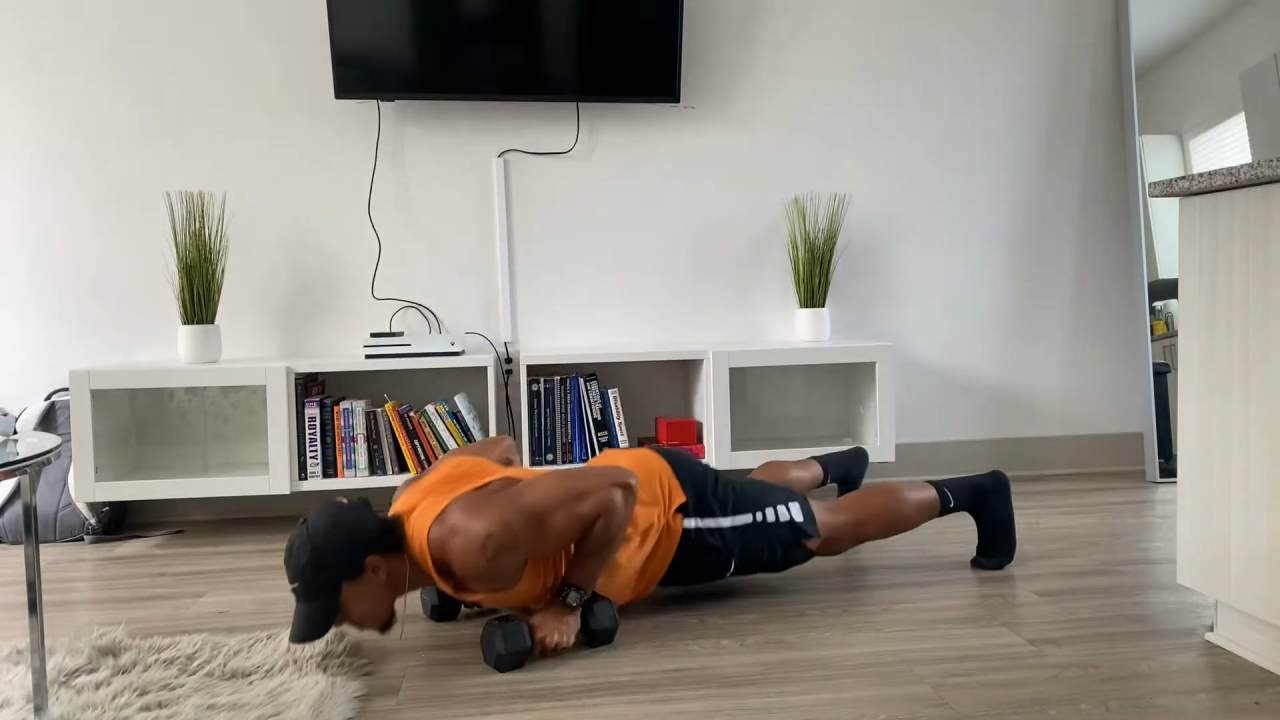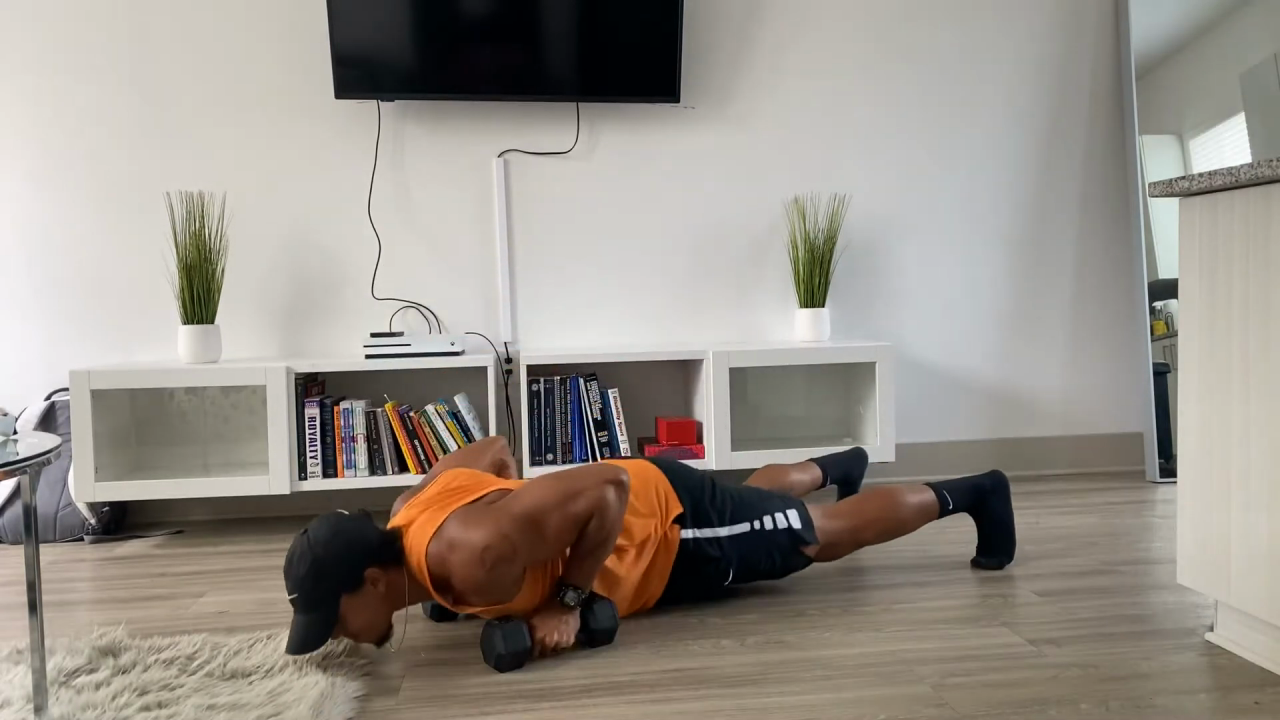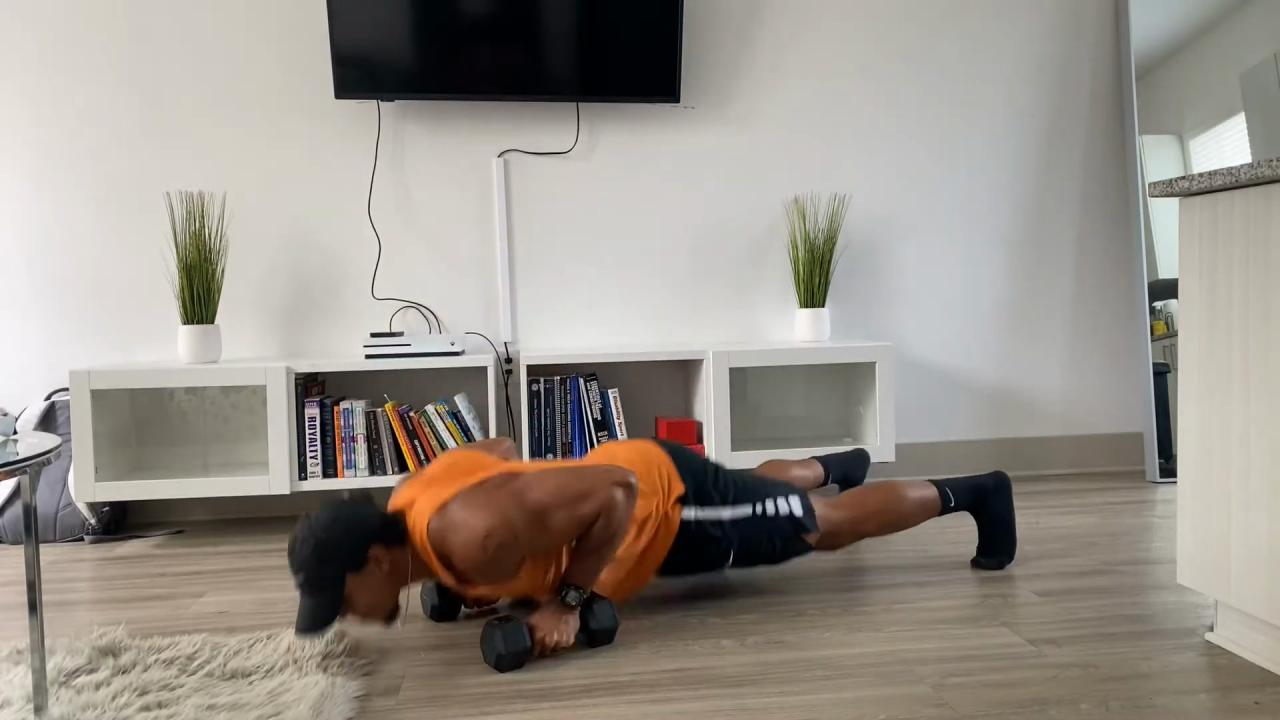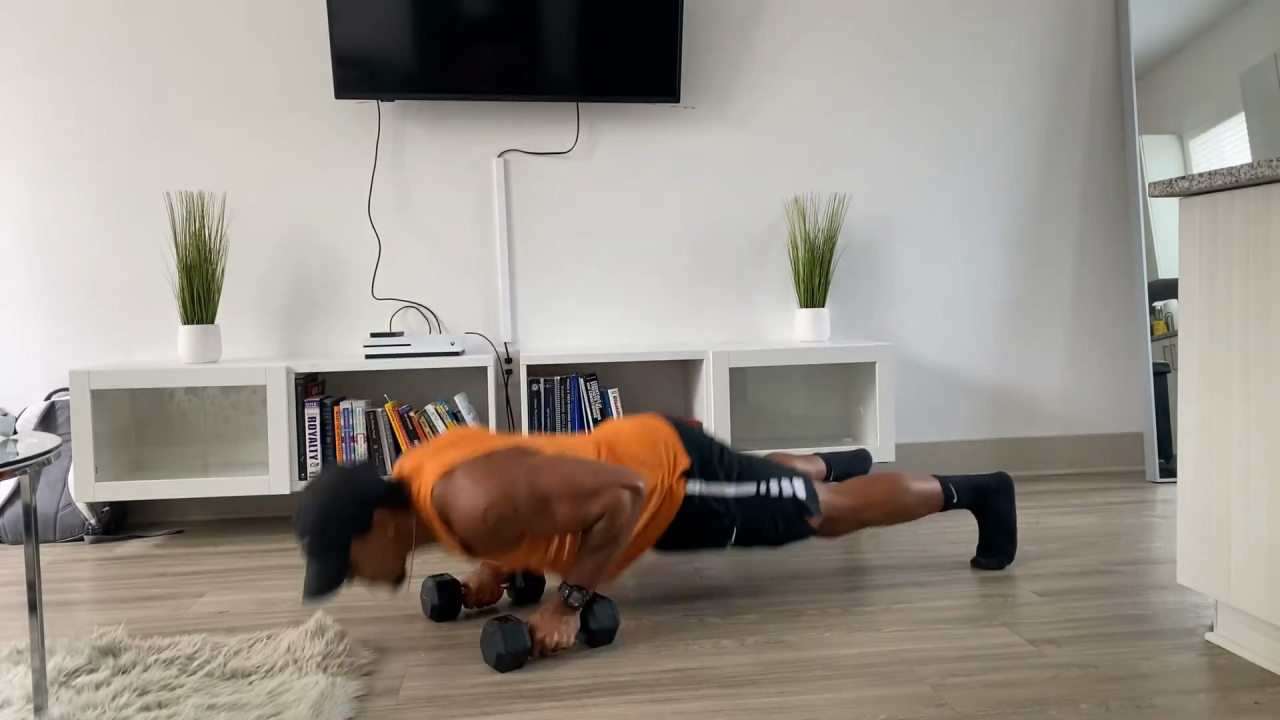
dt=0.1s
person 1, frame 1
left shoulder: (467, 541)
right shoulder: (414, 502)
left elbow: (615, 490)
right elbow: (496, 448)
left wrist: (567, 600)
left hip: (666, 516)
right hip: (640, 490)
left knee: (827, 530)
right knee: (753, 489)
left ankle: (974, 492)
right ankle: (839, 462)
person 1, frame 2
left shoulder: (466, 553)
right shoulder: (415, 512)
left elbow: (609, 488)
right elbow: (493, 449)
left wrist: (566, 600)
left hip: (664, 528)
right hip: (643, 499)
left knee: (825, 536)
right knee: (753, 495)
left ankle: (974, 492)
right ankle: (837, 465)
person 1, frame 3
left shoulder: (470, 528)
right shoulder: (409, 506)
left elbow: (617, 492)
right elbow: (498, 448)
left wrist: (567, 598)
left hip: (666, 505)
right hip: (643, 488)
left knee: (825, 525)
right knee: (767, 493)
left ankle: (976, 493)
right ankle: (840, 465)
person 1, frame 4
left shoulder: (474, 501)
right shoulder: (416, 474)
left elbow: (623, 492)
left wrist: (570, 599)
right wrist: (498, 563)
left hip: (668, 478)
right hip: (641, 448)
left knee: (828, 512)
right knee: (772, 483)
left ankle: (978, 491)
right ankle: (839, 462)
